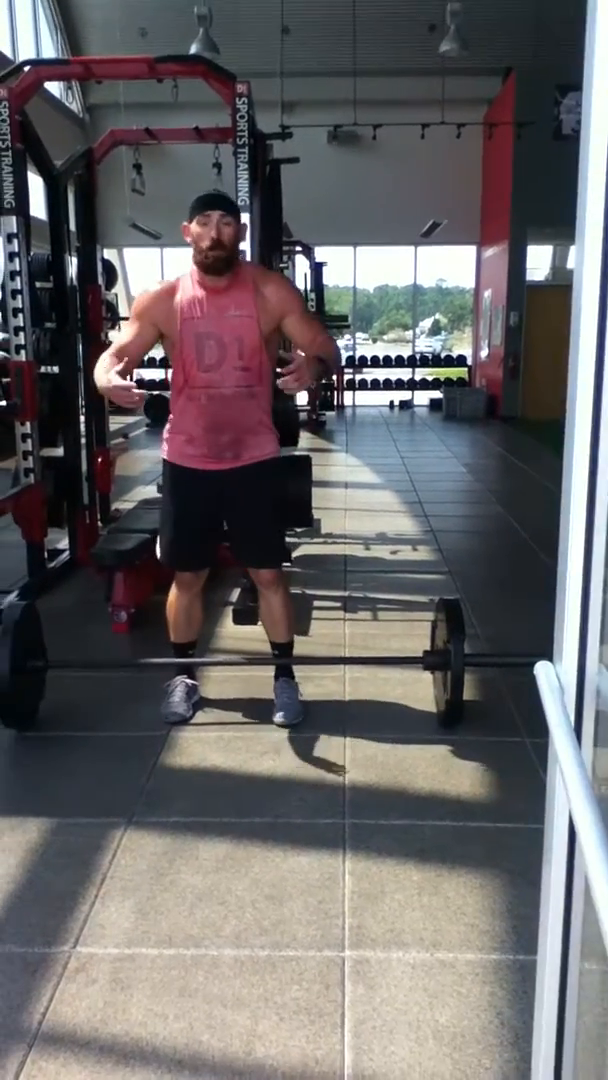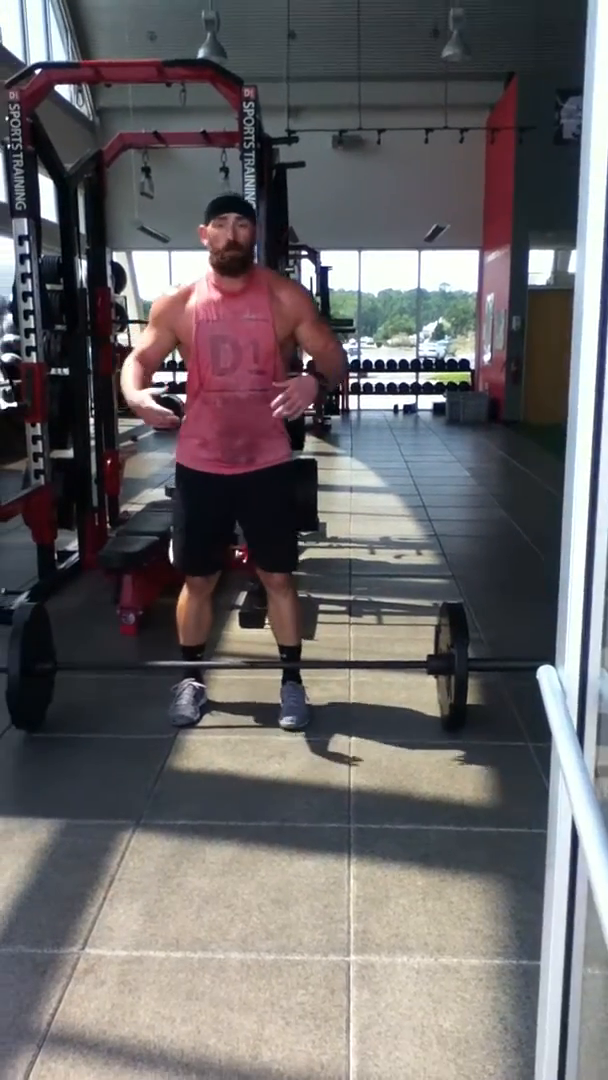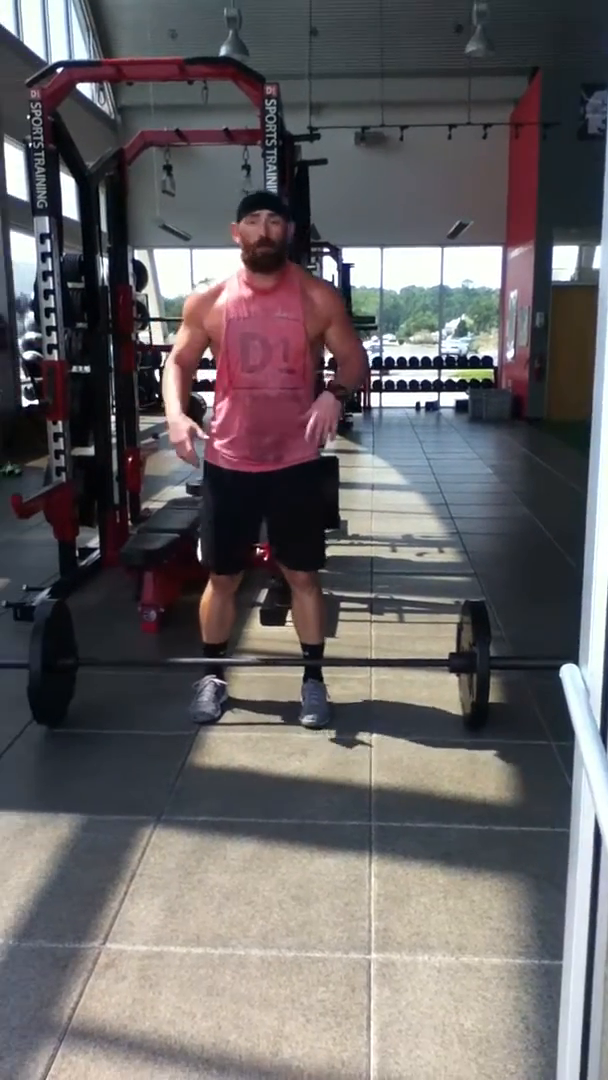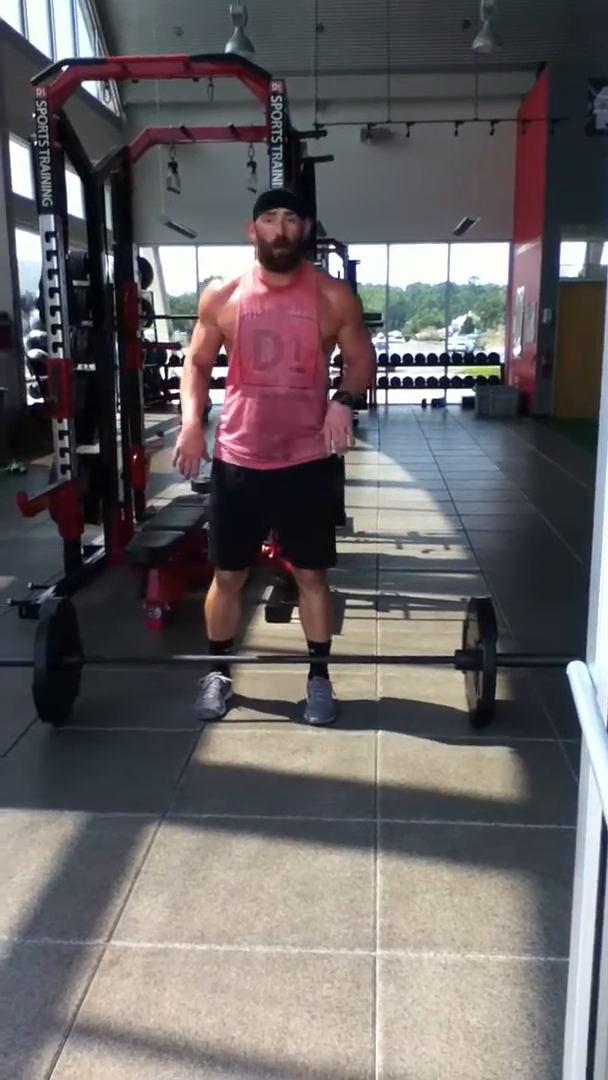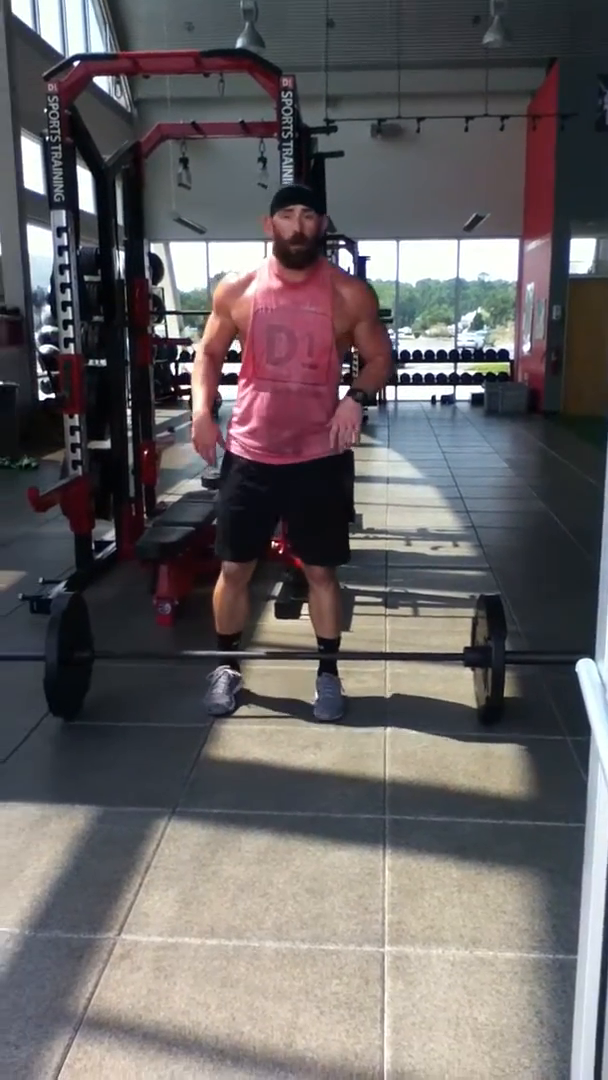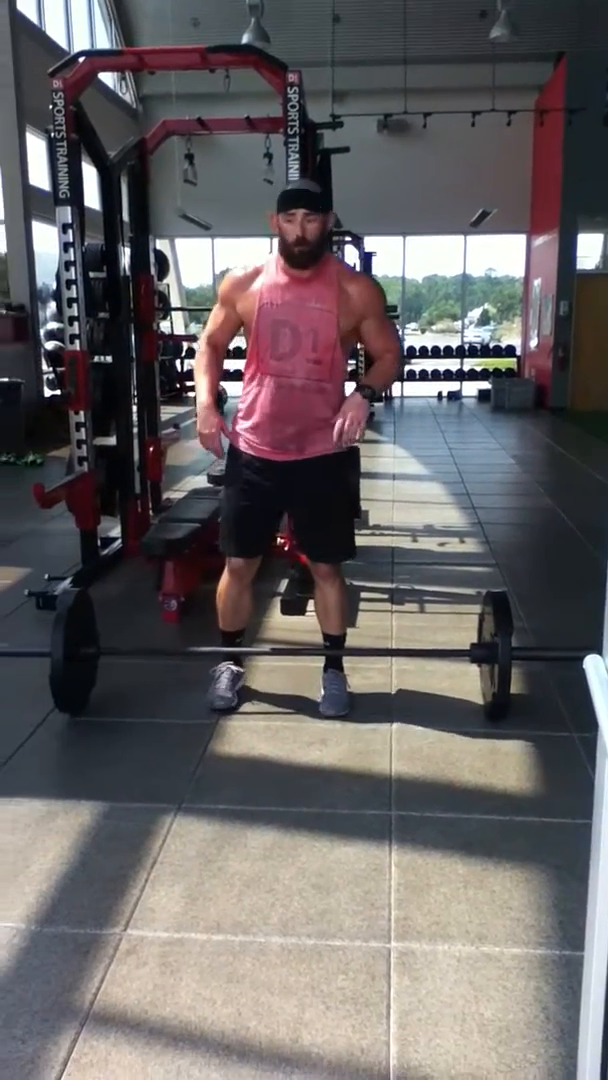
dt=0.1s
person 1, frame 1
left shoulder: (273, 292)
right shoulder: (161, 300)
left elbow: (324, 347)
right elbow: (118, 353)
left wrist: (314, 366)
right wrist: (107, 376)
left hip: (255, 458)
right hip: (188, 461)
left knee: (268, 574)
right knee: (187, 577)
left ankle: (284, 675)
right ankle: (184, 675)
person 1, frame 2
left shoulder: (288, 297)
right shoulder: (176, 304)
left elbow: (333, 356)
right elbow: (140, 360)
left wrist: (314, 380)
right wrist: (136, 393)
left hip: (268, 463)
right hip: (200, 465)
left knee: (277, 577)
right knee: (197, 580)
left ankle: (291, 679)
right ankle: (192, 677)
person 1, frame 3
left shoulder: (319, 297)
right shoulder: (207, 301)
left elbow: (353, 358)
right elbow: (178, 362)
left wrist: (335, 396)
right wrist: (177, 415)
left hip: (295, 462)
right hip: (228, 463)
left knee: (303, 576)
right knee: (222, 578)
left ankle: (312, 677)
right ankle: (213, 674)
person 1, frame 4
left shoulder: (334, 296)
right shoulder: (221, 297)
left elbow: (361, 359)
right elbow: (197, 363)
left wrist: (342, 402)
right wrist: (190, 423)
left hip: (306, 460)
right hip: (237, 460)
left knee: (310, 574)
right knee: (228, 574)
left ankle: (318, 675)
right ankle: (218, 671)
person 1, frame 5
left shoulder: (349, 293)
right shoulder: (236, 290)
left elbow: (379, 356)
right elbow: (209, 353)
left wrist: (354, 398)
right wrist: (202, 411)
left hip: (317, 456)
right hip: (248, 454)
left knee: (320, 571)
right knee: (234, 568)
left ankle: (327, 671)
right ankle: (226, 666)
person 1, frame 6
left shoulder: (356, 291)
right shoulder: (242, 286)
left elbow: (388, 354)
right elbow: (211, 345)
left wrist: (362, 395)
right wrist: (206, 403)
left hip: (321, 454)
right hip: (252, 451)
left knee: (325, 567)
right knee: (238, 564)
left ankle: (333, 668)
right ankle: (229, 662)
